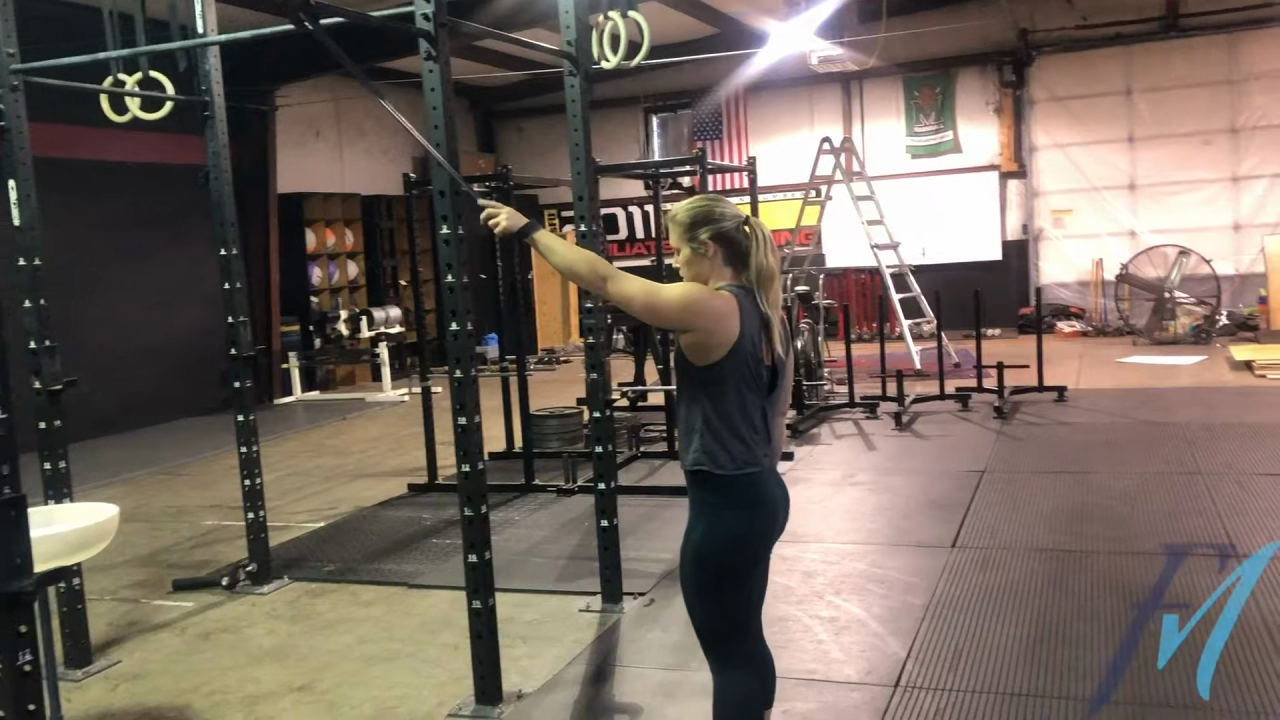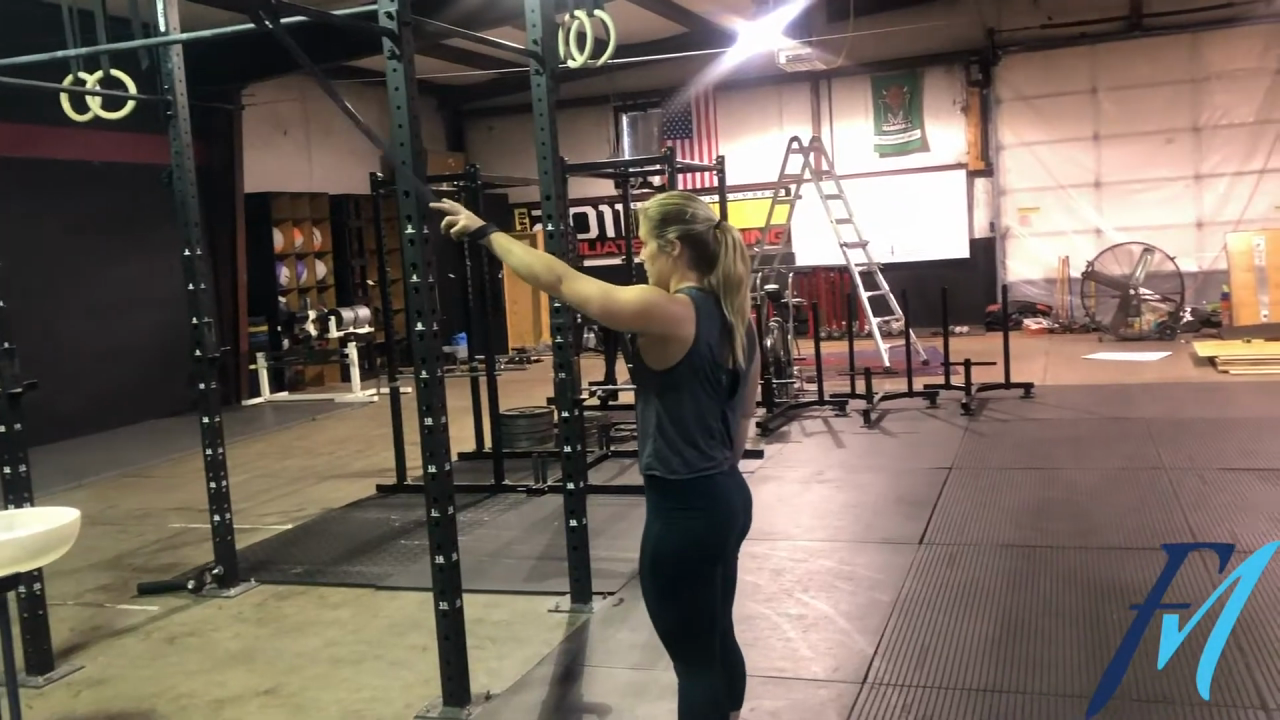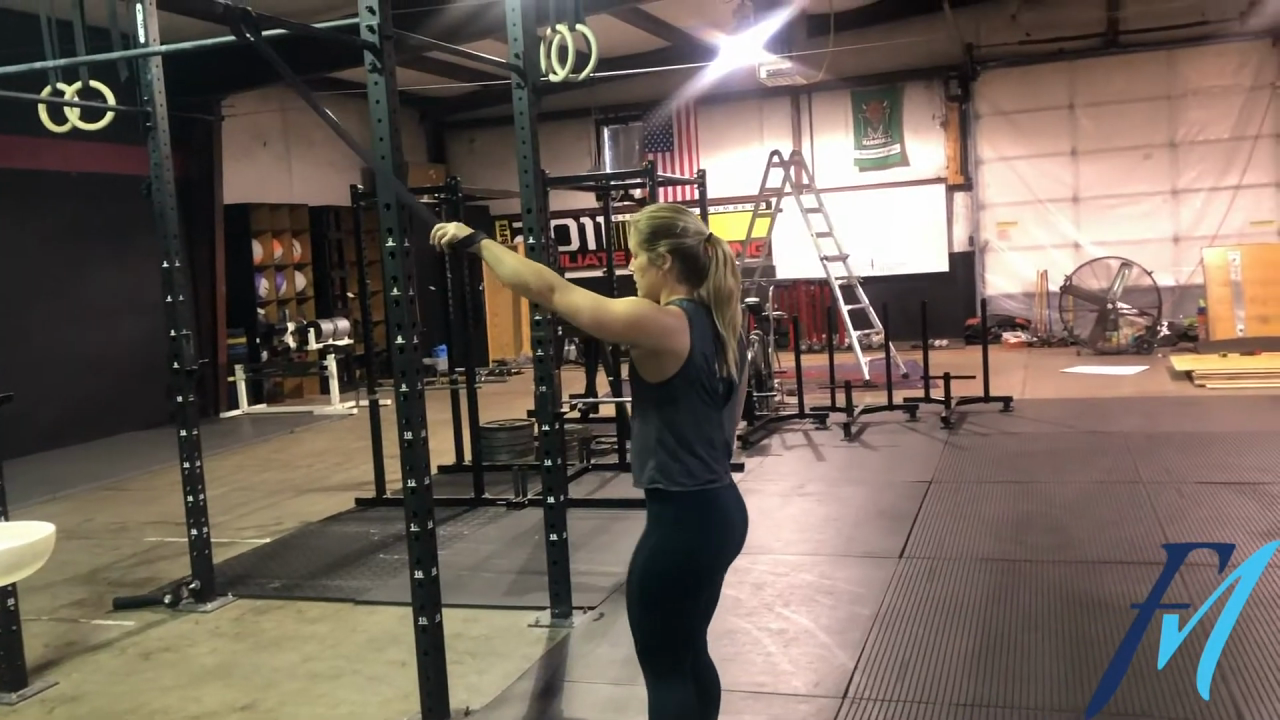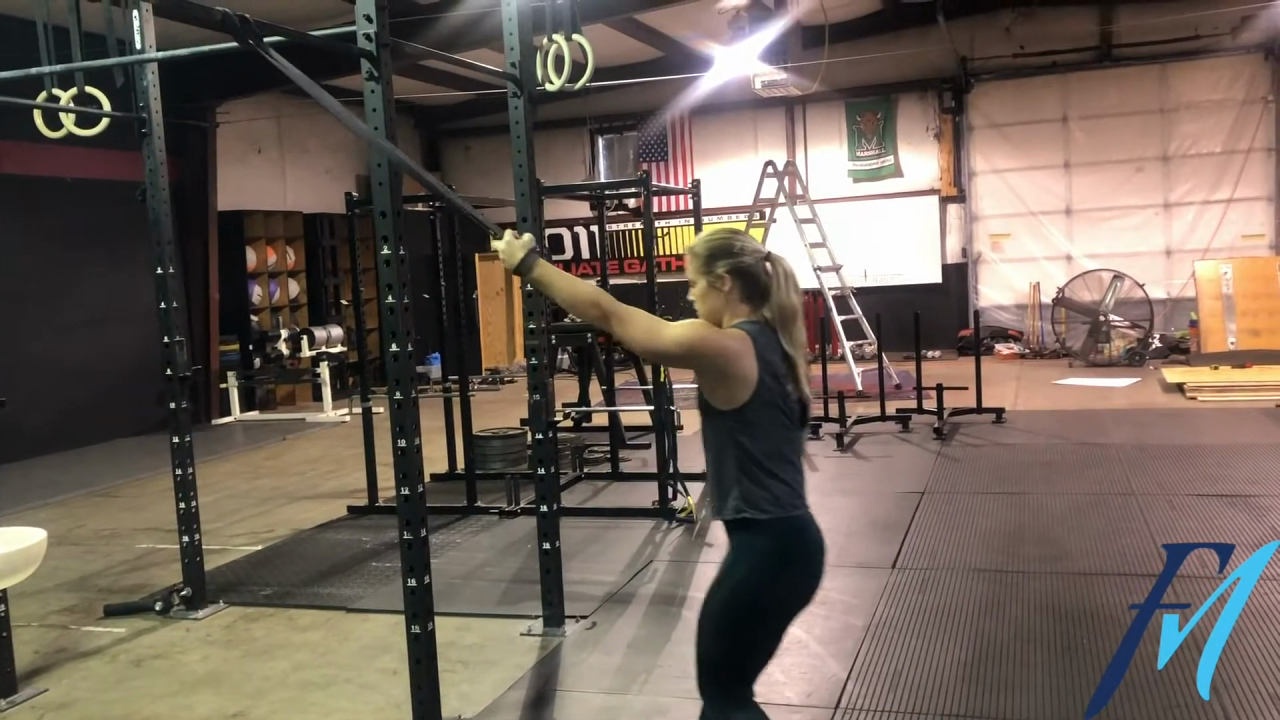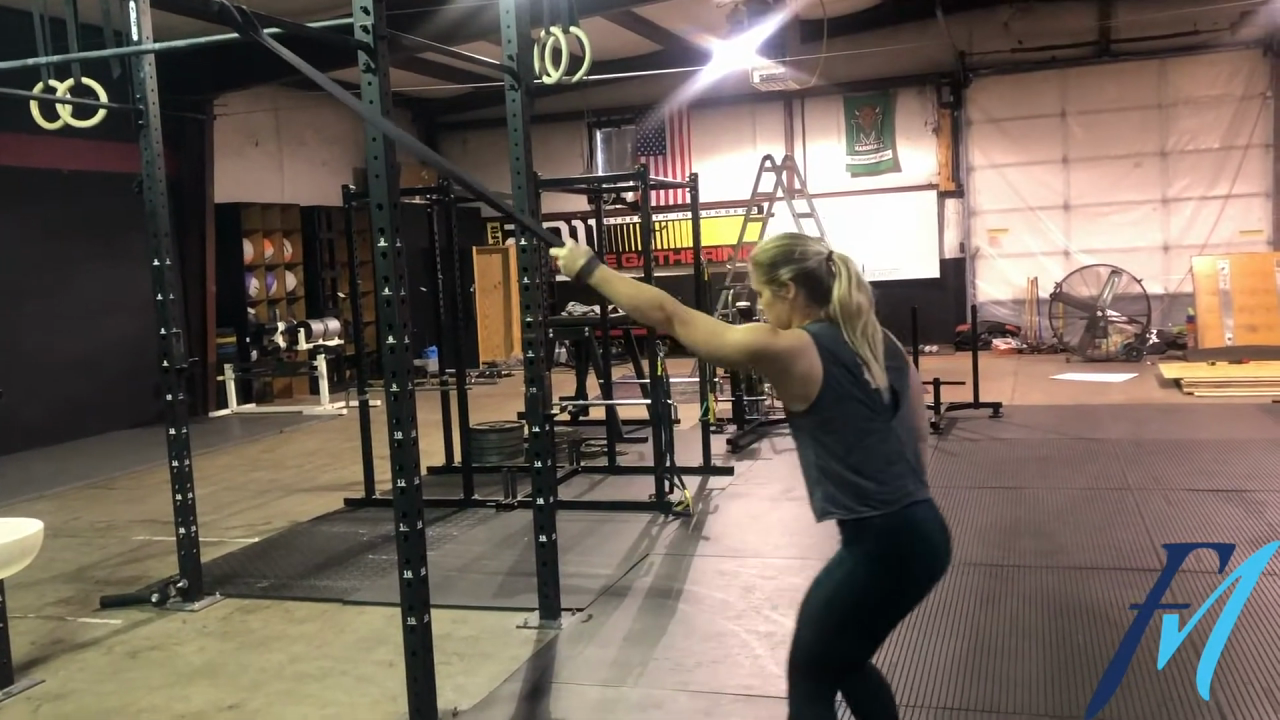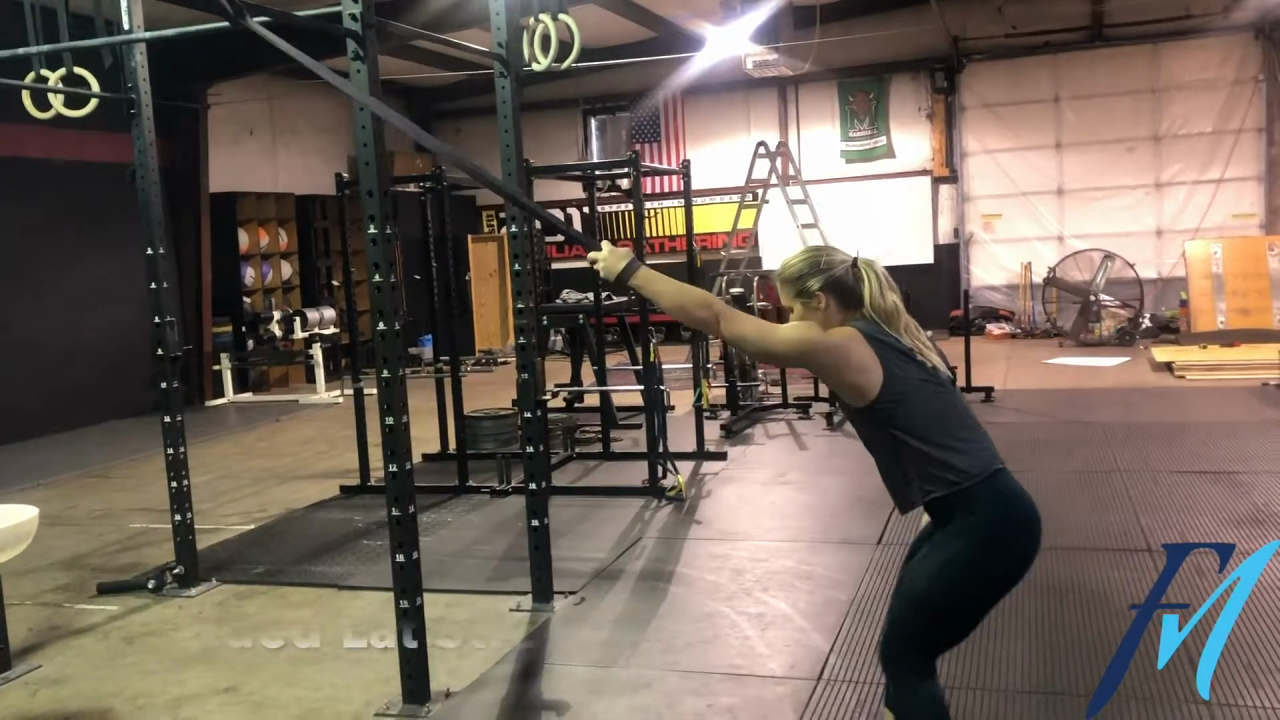
dt=0.5s
person 1, frame 1
left shoulder: (709, 308)
right shoulder: (763, 312)
left elbow: (603, 278)
left wrist: (528, 229)
left hip: (724, 505)
right hip: (761, 496)
left knee: (729, 657)
right knee: (744, 642)
person 1, frame 2
left shoulder: (665, 313)
right shoulder: (734, 315)
left elbow: (559, 280)
left wrist: (485, 232)
left hip: (683, 509)
right hip: (726, 498)
left knee: (695, 659)
right knee: (715, 642)
person 1, frame 3
left shoulder: (660, 325)
right shoulder: (720, 326)
left elbow: (550, 290)
left wrist: (475, 240)
left hip: (682, 521)
right hip: (720, 511)
left knee: (666, 671)
right knee: (687, 656)
person 1, frame 4
left shoulder: (723, 350)
right shoulder: (784, 348)
left elbow: (608, 313)
left wrist: (528, 263)
left hip: (768, 549)
right hip: (793, 540)
person 1, frame 5
left shoulder: (789, 352)
right shoulder: (882, 346)
left elbow: (670, 316)
right elbow: (916, 442)
left wrist: (589, 268)
left hip: (882, 544)
right hip: (917, 531)
left knee: (810, 680)
right knee: (840, 661)
person 1, frame 6
left shoulder: (837, 348)
right shoulder: (895, 337)
left elbow: (716, 317)
left wrist: (628, 270)
left hip: (987, 523)
right hip: (972, 511)
left knee: (904, 653)
right knee: (906, 639)
